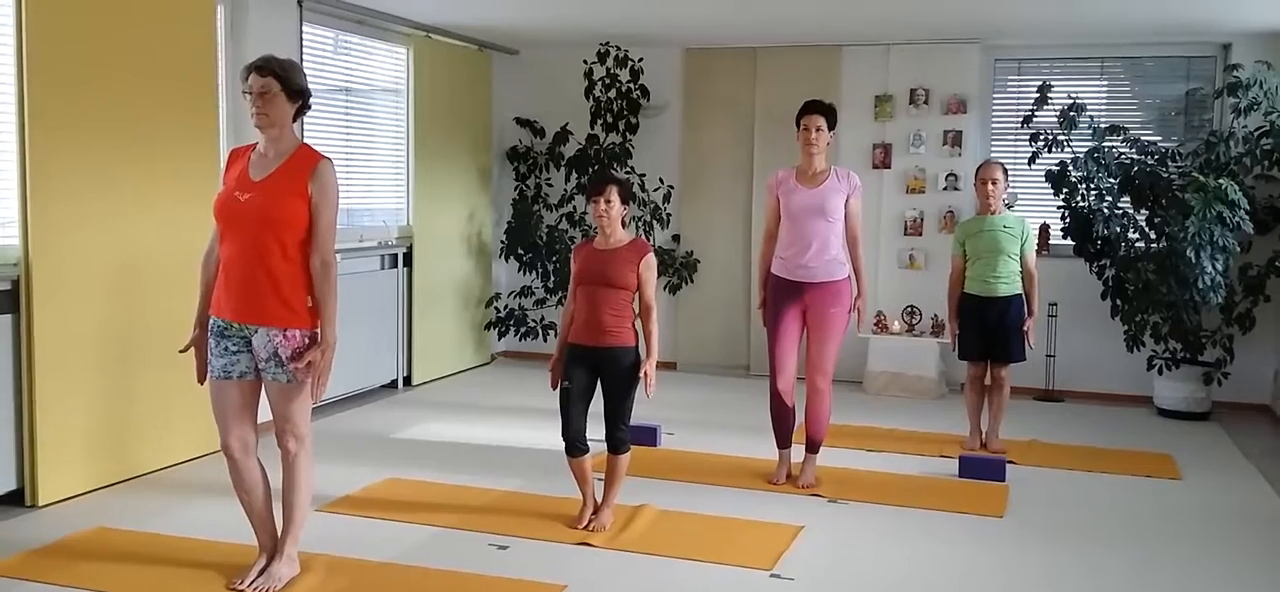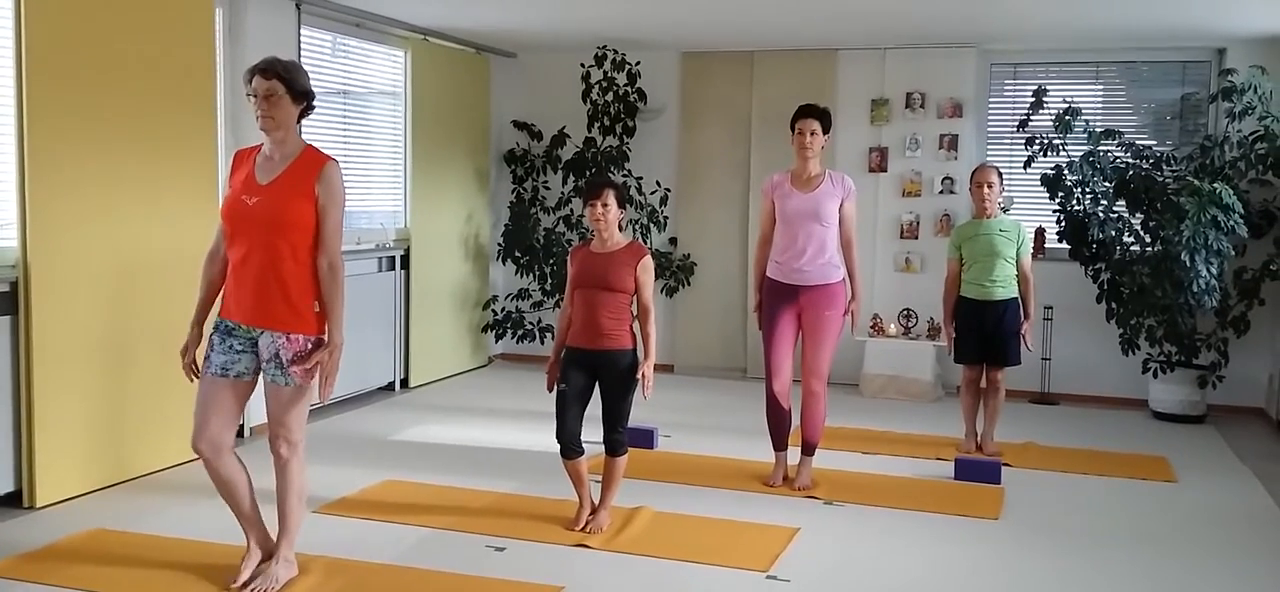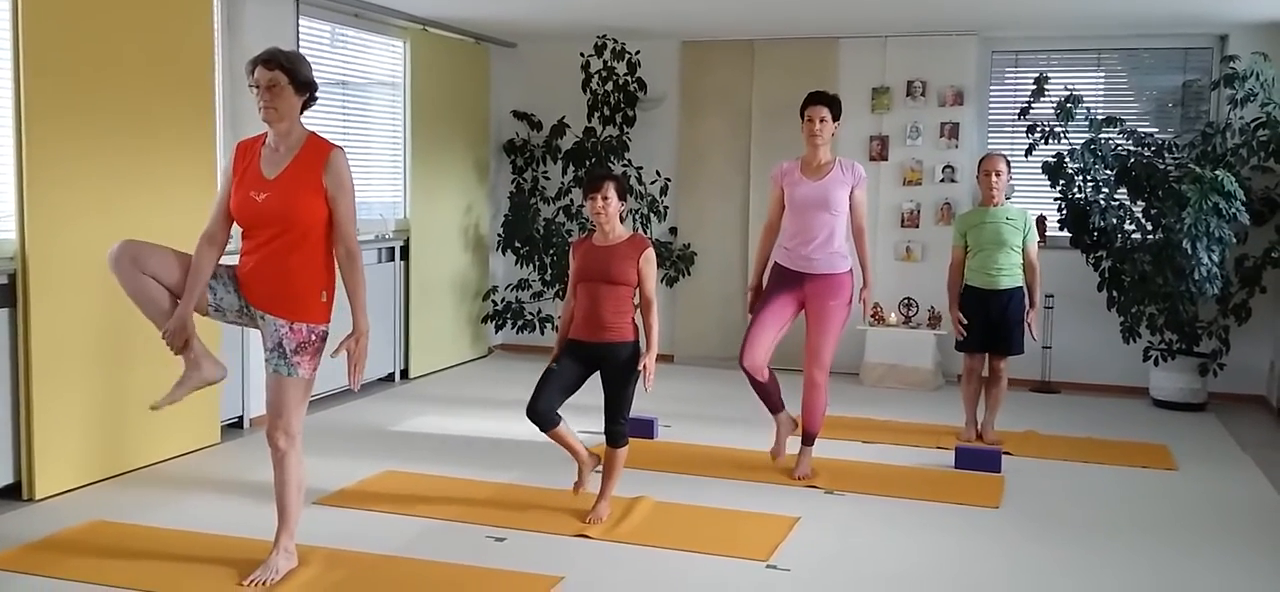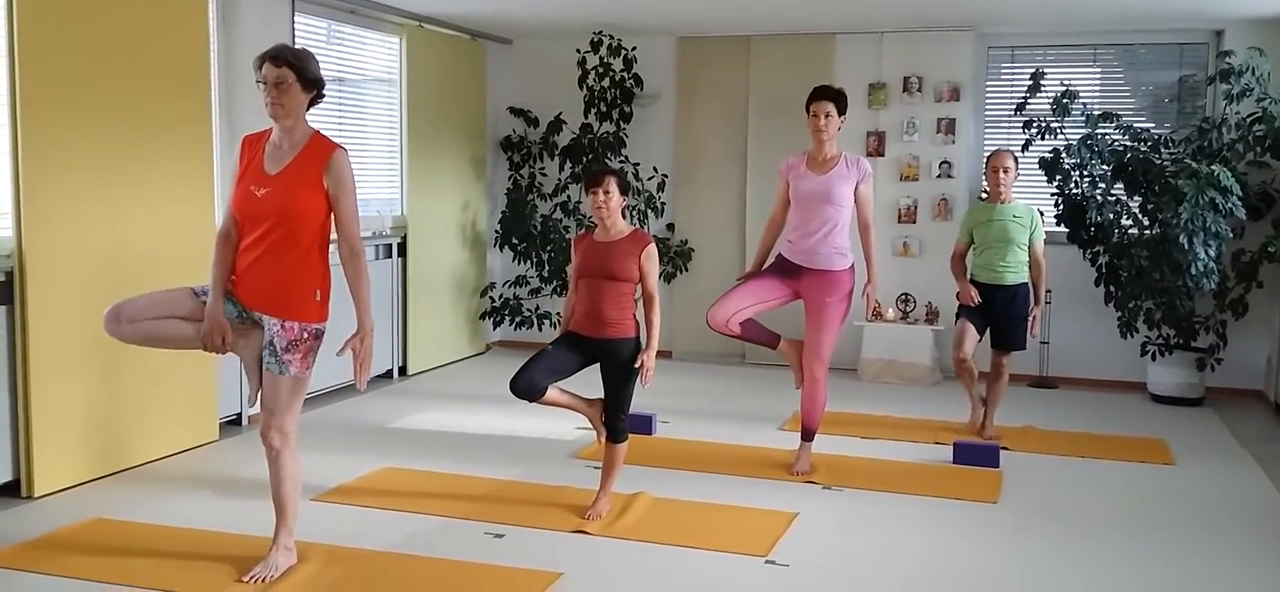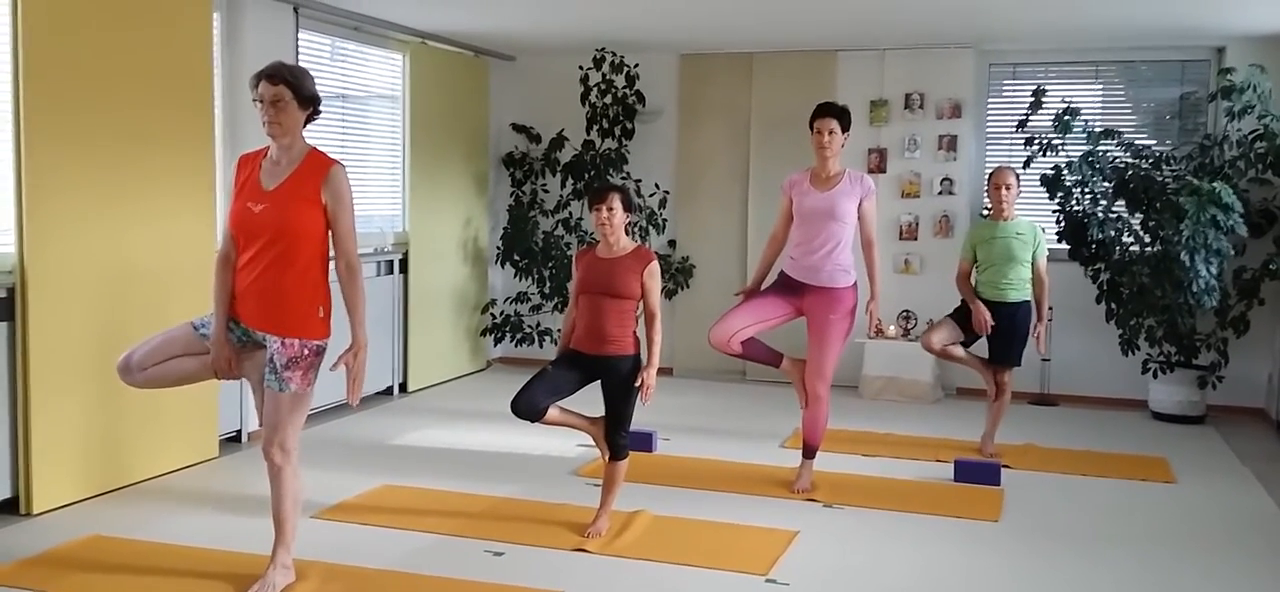
dt=1s
person 1, frame 1
left shoulder: (315, 169)
right shoulder: (235, 160)
left elbow: (323, 258)
right elbow: (217, 247)
left wrist: (328, 337)
right wrist: (201, 322)
left hip: (286, 326)
right hip: (229, 324)
left knee: (292, 441)
right knee: (235, 444)
right ankle: (267, 548)
person 1, frame 2
left shoulder: (322, 171)
right shoulder: (241, 162)
left elbow: (330, 260)
right elbow: (220, 250)
left wrist: (335, 338)
right wrist: (196, 325)
left hip: (293, 328)
right hip: (236, 323)
left knee: (285, 444)
right knee: (208, 442)
right ankle: (258, 540)
person 1, frame 3
left shoulder: (328, 160)
right shoulder: (243, 153)
left elbow: (347, 247)
right elbow: (215, 234)
left wrist: (360, 325)
right wrist: (186, 305)
left hip: (298, 311)
right hip: (244, 292)
left knee: (282, 432)
right knee: (126, 256)
right ankle: (198, 361)
person 1, frame 4
left shoulder: (330, 159)
right shoulder: (248, 148)
left elbow: (351, 246)
right elbow: (228, 232)
left wrist: (366, 326)
right wrist: (214, 307)
left hip: (295, 309)
right hip: (240, 296)
left knee: (277, 431)
right knee: (119, 320)
left ankle: (284, 546)
right ankle: (240, 341)
person 1, frame 5
left shoulder: (328, 174)
right shoulder: (245, 166)
left elbow: (348, 262)
right elbow: (228, 253)
left wrist: (359, 340)
right wrist: (220, 332)
left hip: (296, 328)
right hip: (242, 319)
left knee: (278, 448)
right knee: (132, 367)
right ankle: (246, 363)
person 2, frame 1
left shoulder: (846, 182)
right shoulder: (780, 181)
left elbow: (854, 239)
right elbow: (770, 237)
left wrist: (861, 289)
right wrist: (761, 288)
left hip: (830, 287)
right hip: (785, 285)
left knee: (819, 379)
right knee: (780, 378)
left ankle: (810, 461)
right ankle: (783, 458)
person 2, frame 2
left shoulder: (841, 185)
right shoulder: (775, 185)
left elbow: (848, 242)
right elbow: (765, 240)
left wrist: (856, 293)
right wrist: (756, 291)
left hip: (825, 290)
right hip: (780, 289)
left knee: (815, 382)
right knee: (777, 381)
left ankle: (806, 463)
right ankle: (780, 460)
person 2, frame 3
left shoulder: (852, 173)
right shoulder: (784, 172)
left elbow: (859, 229)
right elbow: (771, 226)
left wrist: (868, 281)
right wrist: (756, 278)
left hip: (832, 279)
right hip: (786, 275)
left knee: (817, 371)
right knee: (751, 358)
left ankle: (806, 453)
right ankle: (783, 419)
person 2, frame 4
left shoulder: (857, 168)
right shoulder: (791, 166)
left elbow: (866, 225)
right elbow: (777, 220)
left wrist: (872, 278)
right wrist: (755, 266)
left hip: (833, 274)
right hip: (788, 266)
left knee: (816, 368)
right knee: (719, 316)
left ankle: (805, 449)
right ankle: (788, 347)
person 2, frame 5
left shoulder: (861, 185)
right shoulder: (794, 183)
left elbow: (869, 242)
right elbow: (778, 237)
left wrist: (875, 295)
right wrist: (755, 283)
left hip: (836, 292)
right hip: (790, 284)
left knee: (818, 386)
right knee: (721, 336)
left ankle: (806, 466)
right ankle: (790, 366)
person 3, frame 1
left shoulder: (641, 253)
right shoulder: (580, 252)
left elbow: (648, 309)
right elbow: (571, 305)
left wrist: (651, 357)
right wrist: (559, 352)
left hip: (620, 353)
right hip: (579, 352)
left knee: (617, 432)
right knee: (571, 432)
left ankle: (607, 506)
right ankle: (588, 501)
person 3, frame 2
left shoulder: (638, 256)
right shoulder: (577, 254)
left elbow: (646, 311)
right elbow: (568, 308)
left wrist: (649, 359)
right wrist: (555, 355)
left hip: (619, 355)
right hip: (578, 354)
left knee: (614, 434)
right knee: (566, 434)
left ankle: (604, 508)
right ankle: (585, 502)
person 3, frame 3
left shoulder: (640, 248)
right shoulder: (579, 248)
left elbow: (649, 303)
right elbow: (570, 301)
left wrist: (651, 351)
right wrist: (558, 347)
left hip: (621, 347)
right hip: (580, 345)
left knee: (616, 425)
right knee: (538, 409)
left ankle: (604, 500)
right ankle: (585, 458)
person 3, frame 4
left shoulder: (642, 244)
right shoulder: (580, 243)
left elbow: (651, 299)
right elbow: (573, 295)
left wrist: (651, 348)
right wrist: (560, 339)
left hip: (622, 342)
right hip: (580, 337)
left knee: (617, 419)
right knee: (523, 384)
left ankle: (604, 495)
right ankle: (590, 408)
person 3, frame 5
left shoulder: (644, 260)
right shoulder: (582, 258)
left elbow: (653, 316)
right elbow: (572, 310)
left wrist: (652, 365)
right wrist: (559, 356)
left hip: (622, 359)
right hip: (580, 355)
left knee: (617, 437)
right knee: (524, 405)
left ankle: (604, 514)
right ankle: (592, 426)
person 4, frame 1
left shoulder: (1020, 226)
right shoulder: (965, 228)
left elbow: (1029, 272)
right elbow: (957, 275)
left wrist: (1032, 314)
right wrist: (952, 316)
left hip: (1009, 303)
right hip: (973, 303)
left knee: (1000, 373)
right knee: (975, 372)
left ankle: (993, 434)
right ankle: (974, 432)
person 4, frame 2
left shoulder: (1016, 229)
right shoulder: (960, 232)
left elbow: (1025, 276)
right elbow: (952, 279)
left wrist: (1028, 317)
right wrist: (948, 319)
left hip: (1005, 307)
right hip: (969, 306)
left knee: (996, 376)
right knee: (970, 374)
left ankle: (988, 436)
right ankle: (970, 434)
person 4, frame 3
left shoulder: (1022, 218)
right shoulder: (965, 220)
left elbow: (1031, 265)
right elbow: (956, 266)
left wrist: (1033, 306)
right wrist: (953, 306)
left hip: (1010, 296)
right hip: (974, 295)
left knee: (998, 365)
right knee: (972, 365)
left ankle: (988, 425)
right ankle: (970, 422)
person 4, frame 4
left shoulder: (1030, 215)
right shoulder: (974, 214)
left elbow: (1037, 262)
right elbow: (958, 256)
left wrist: (1038, 303)
right wrist: (963, 283)
left hip: (1014, 293)
right hip: (979, 289)
left knee: (1001, 361)
right knee: (961, 353)
left ankle: (988, 420)
right ankle: (977, 403)
person 4, frame 5
left shoulder: (1033, 232)
right shoulder: (976, 231)
left elbow: (1040, 279)
right elbow: (963, 276)
left wrist: (1041, 319)
right wrist: (975, 305)
left hip: (1016, 309)
right hip: (981, 306)
left knee: (1003, 378)
right knee: (931, 341)
left ankle: (988, 438)
right ankle: (982, 366)
